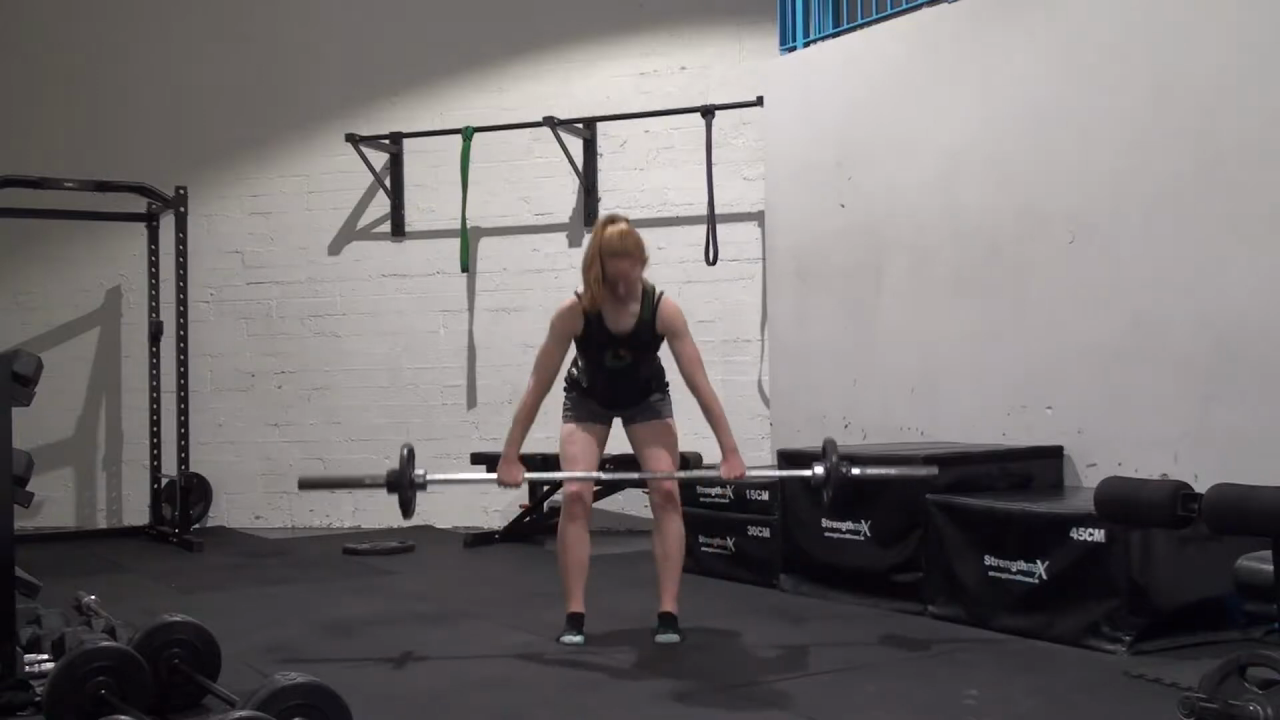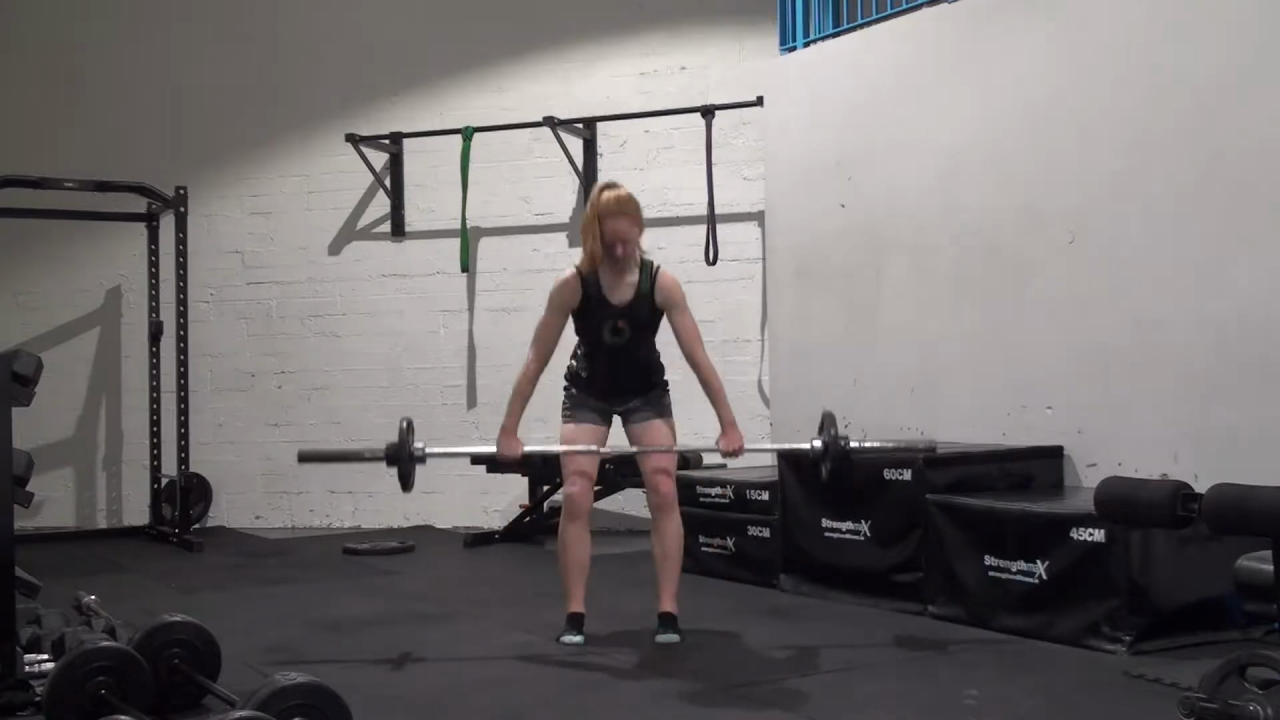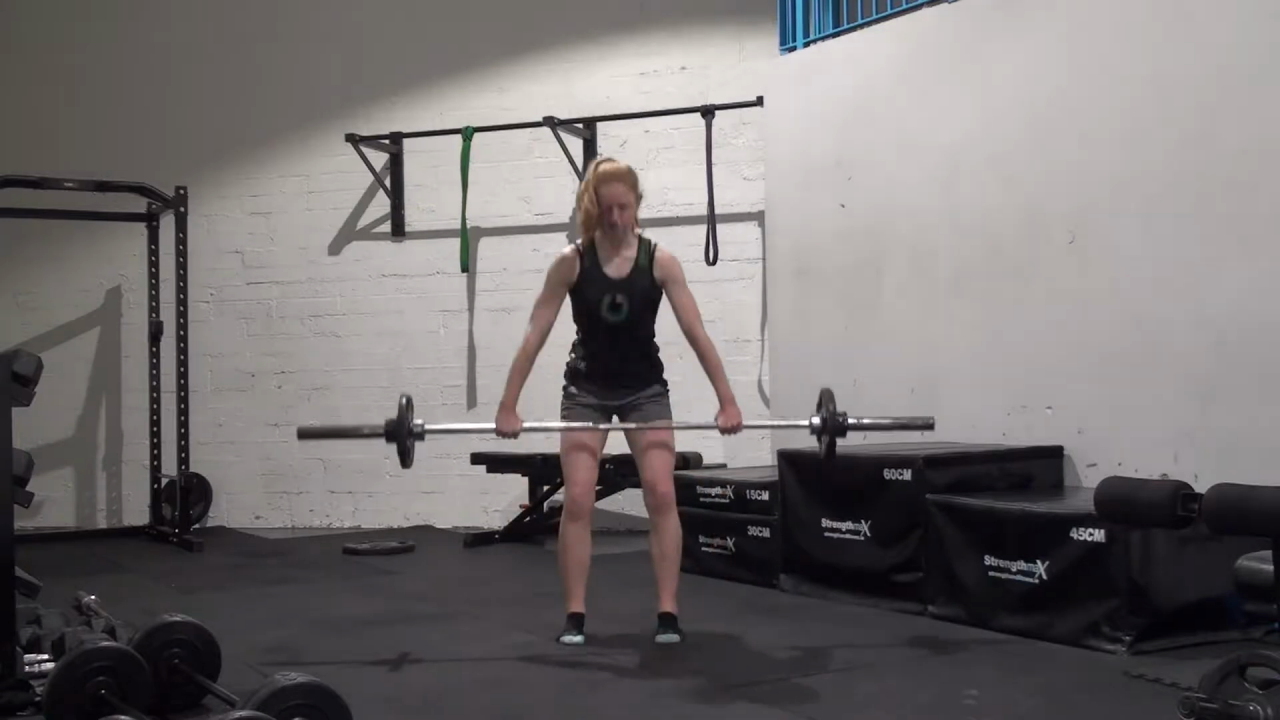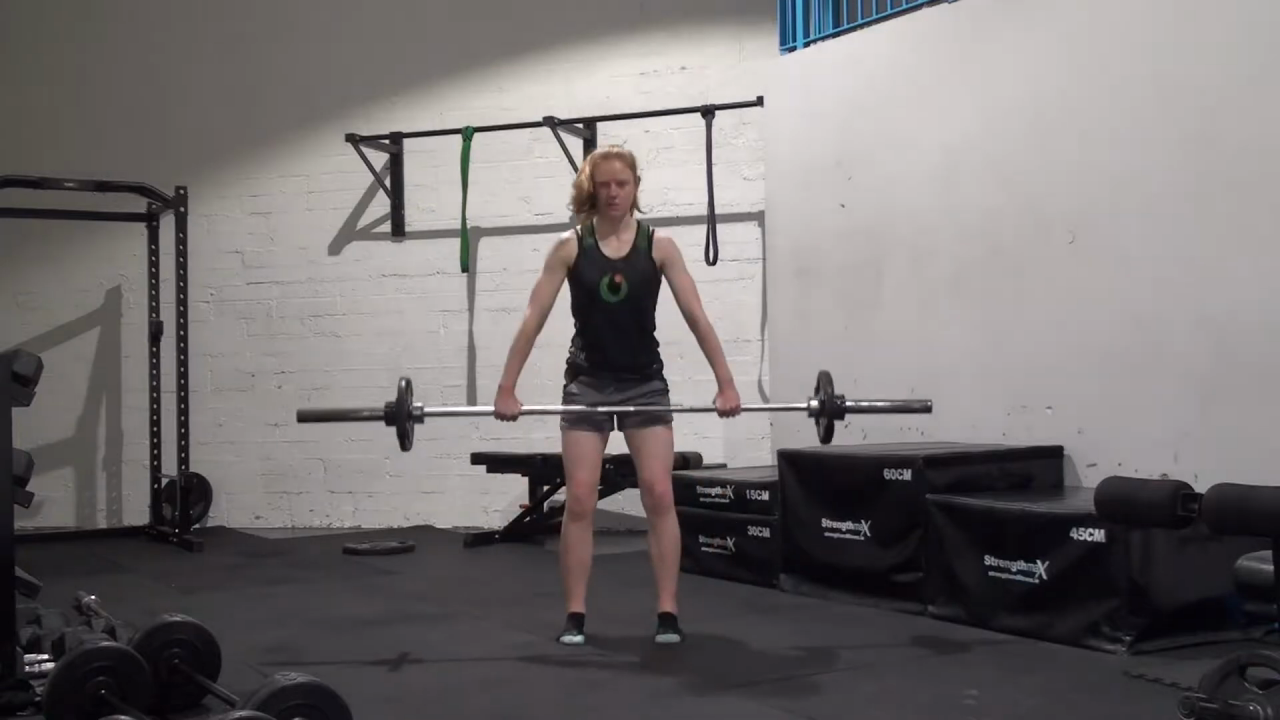
dt=0.1s
person 1, frame 1
left shoulder: (664, 310)
right shoulder: (573, 312)
left elbow: (699, 384)
right elbow: (538, 386)
left wrist: (730, 453)
right wrist: (511, 456)
left hip: (646, 398)
right hip: (588, 398)
left knee: (667, 493)
right knee: (575, 498)
left ankle: (668, 614)
right ankle: (574, 615)
person 1, frame 2
left shoulder: (662, 283)
right shoulder: (572, 285)
left elbow: (698, 357)
right elbow: (536, 359)
left wrist: (729, 425)
right wrist: (509, 429)
left hip: (646, 393)
right hip: (587, 395)
left knee: (664, 495)
right knee: (576, 498)
left ankle: (668, 613)
right ankle: (574, 615)
person 1, frame 3
left shoulder: (660, 260)
right shoulder: (570, 262)
left elbow: (696, 334)
right elbow: (535, 336)
left wrist: (726, 401)
right wrist: (509, 405)
left hip: (645, 388)
right hip: (586, 387)
left knee: (661, 495)
right knee: (577, 500)
left ankle: (668, 613)
right ankle: (574, 615)
person 1, frame 4
left shoulder: (659, 244)
right shoulder: (569, 246)
left elbow: (696, 316)
right elbow: (533, 319)
left wrist: (726, 382)
right wrist: (506, 387)
left hip: (645, 384)
right hip: (587, 383)
left knee: (659, 496)
right knee: (579, 500)
left ankle: (668, 612)
right ankle: (575, 615)
